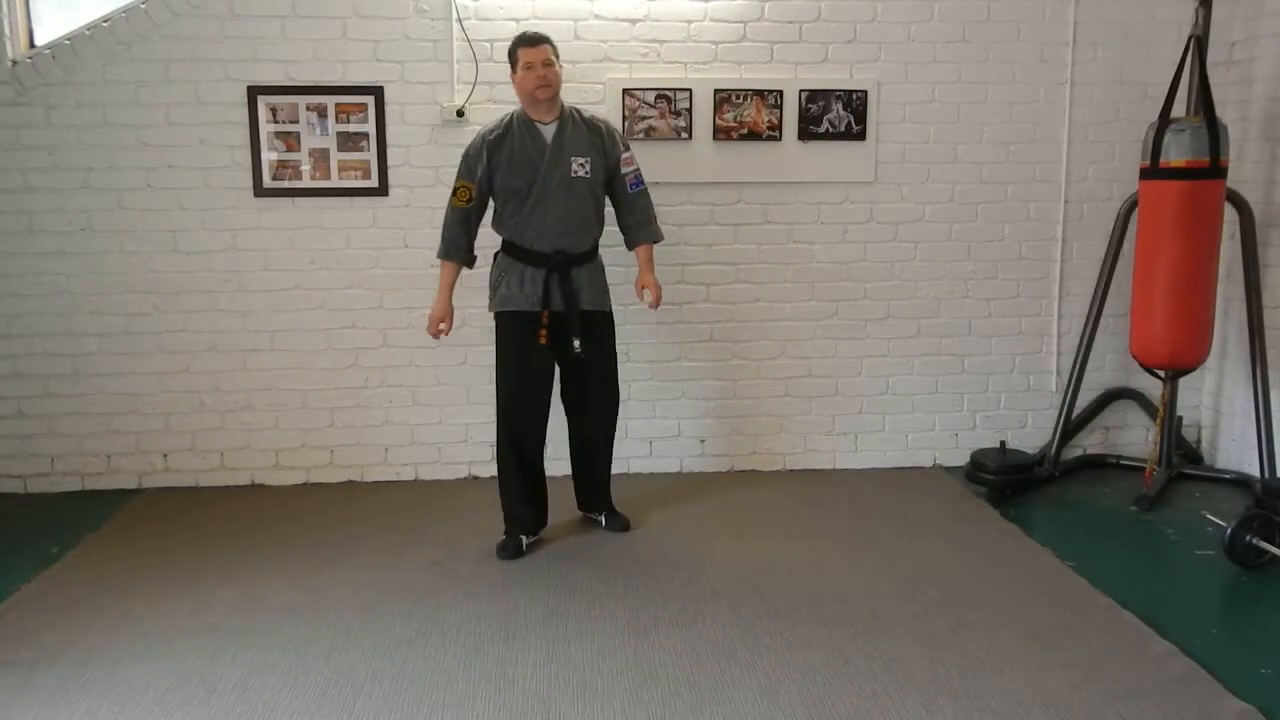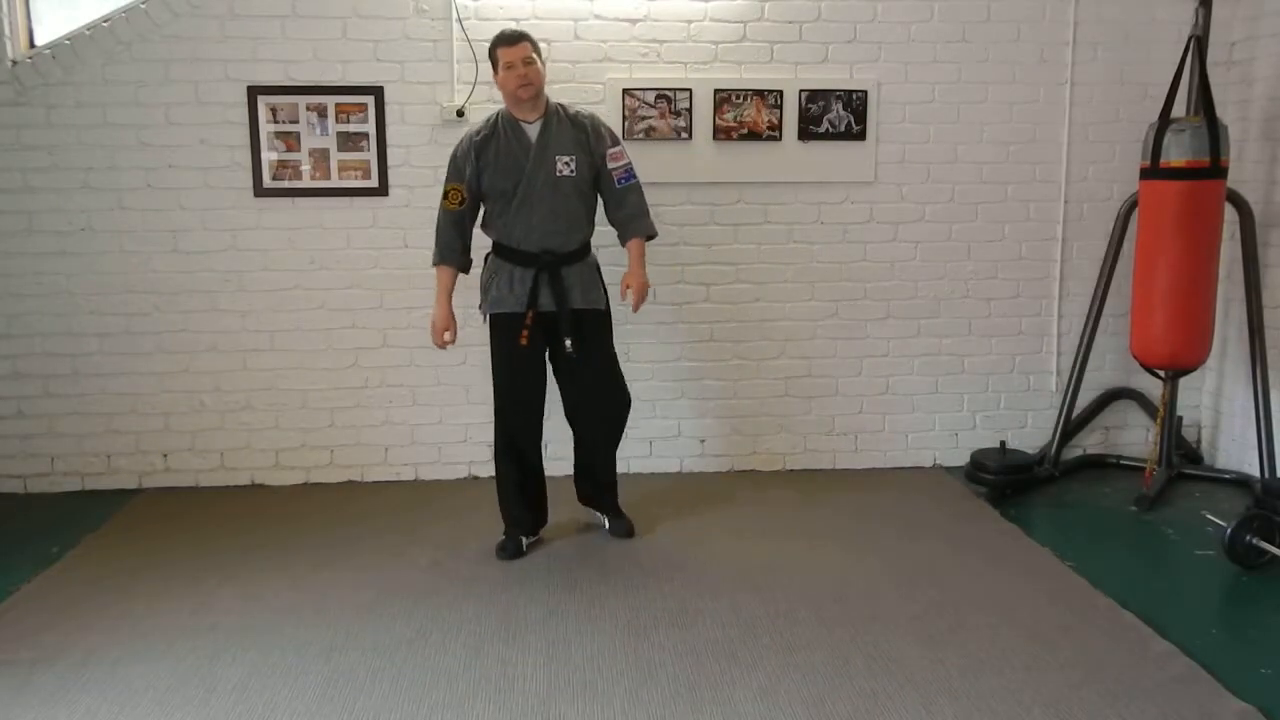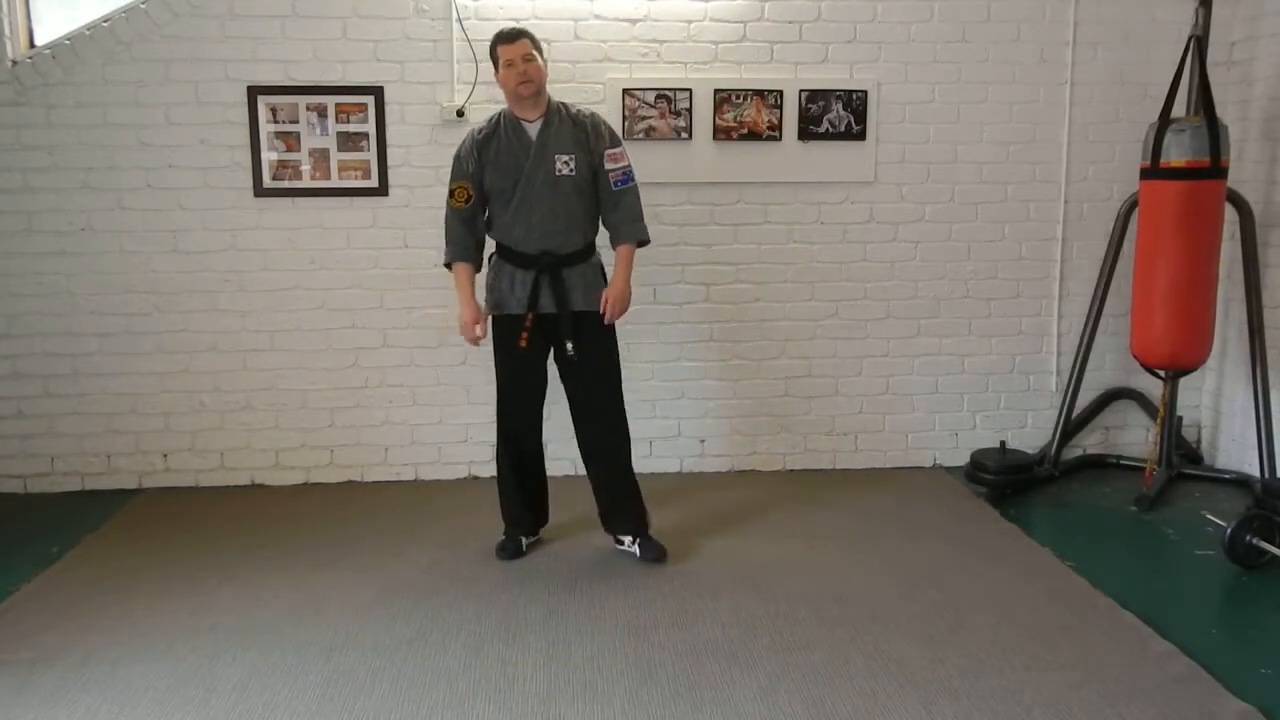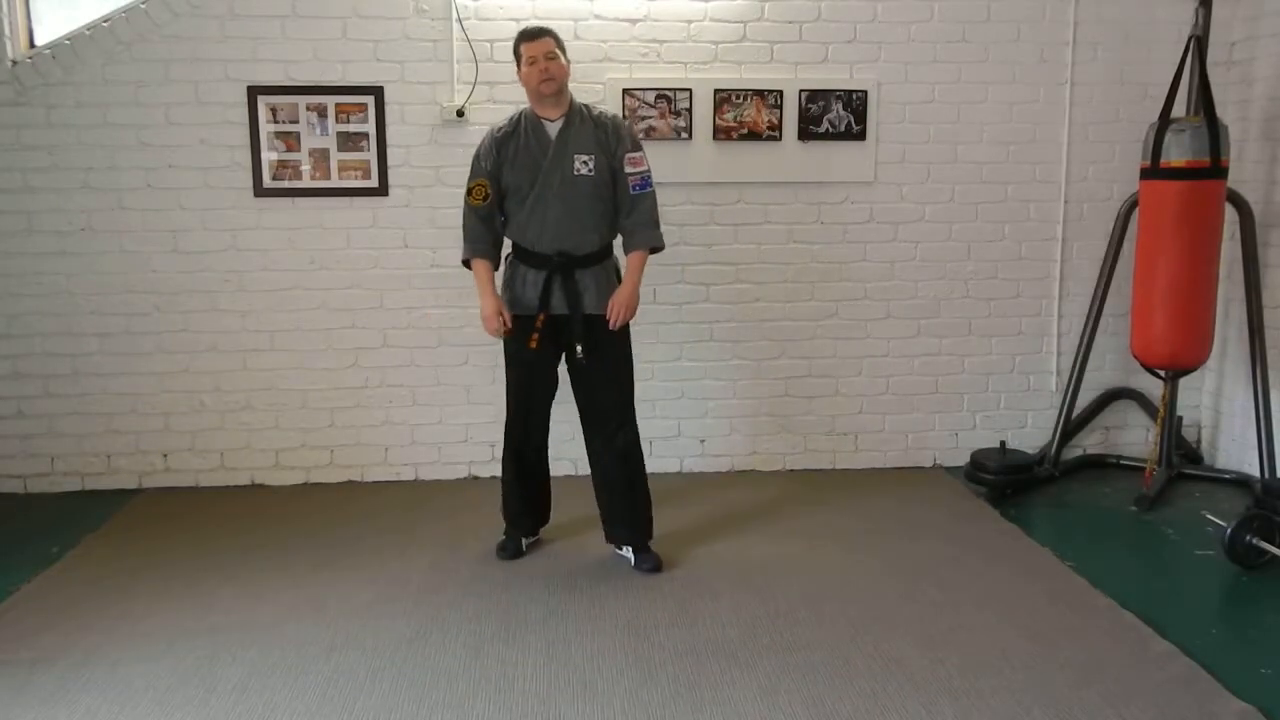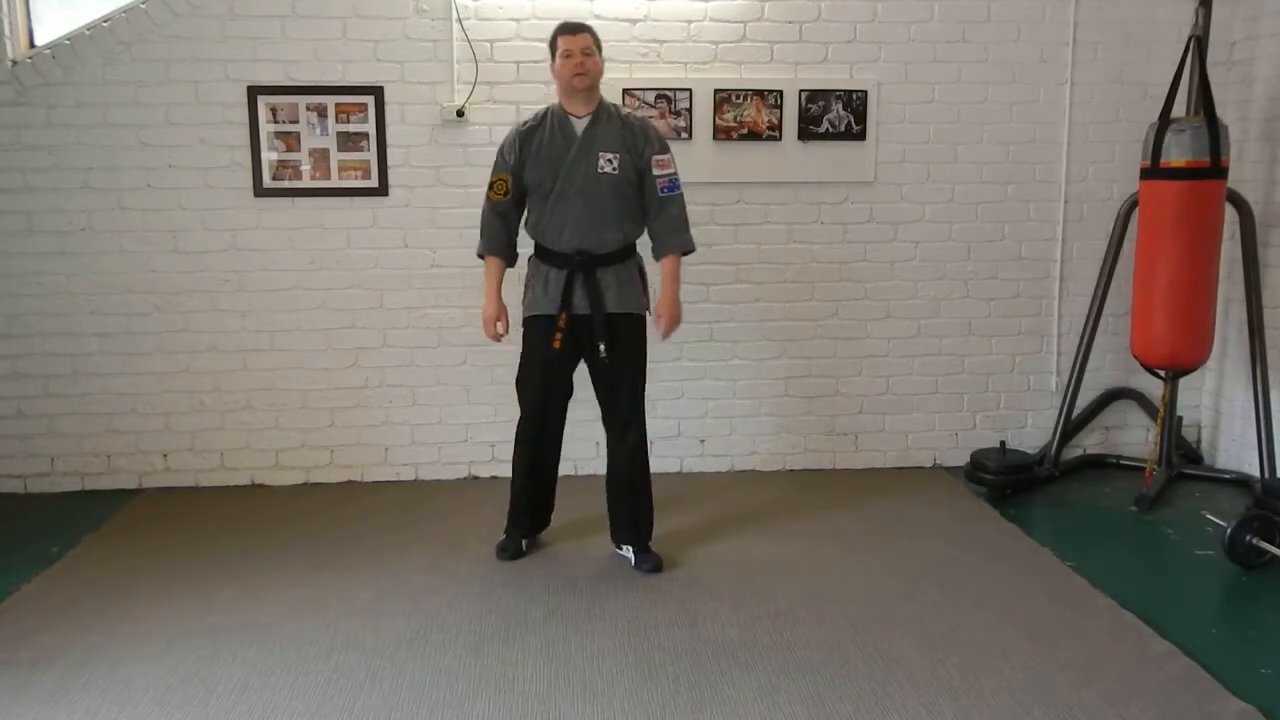
dt=0.2s
person 1, frame 1
left shoulder: (599, 134)
right shoulder: (490, 144)
left elbow: (633, 203)
right elbow: (461, 220)
left wrist: (646, 269)
right wrist: (444, 297)
left hip: (584, 282)
right hip: (520, 287)
left knee: (596, 403)
right knee: (519, 410)
left ankle: (595, 501)
right ankle: (522, 523)
person 1, frame 2
left shoulder: (587, 130)
right shoulder: (476, 146)
left elbow: (624, 199)
right elbow: (453, 225)
left wrist: (636, 265)
right wrist: (443, 304)
left hip: (577, 282)
right hip: (512, 288)
left knee: (603, 402)
right knee: (516, 413)
left ankle: (600, 496)
right ankle: (522, 524)
person 1, frame 3
left shoulder: (589, 130)
right shoulder: (479, 145)
left elbow: (622, 206)
right elbow: (462, 226)
left wrist: (620, 278)
right wrist: (467, 299)
left hip: (582, 285)
right hip: (514, 289)
left knee: (602, 410)
right knee: (518, 414)
left ankle: (628, 526)
right ankle: (522, 523)
person 1, frame 4
left shoulder: (611, 132)
right shoulder: (499, 143)
left elbow: (639, 213)
right elbow: (481, 224)
left wrist: (630, 284)
right wrist: (488, 293)
left hip: (597, 287)
right hip: (528, 290)
left knee: (611, 416)
right knee: (525, 417)
left ankle: (630, 534)
right ankle: (523, 524)
person 1, frame 5
left shoulder: (638, 132)
right shoulder: (525, 138)
left elbow: (667, 215)
right elbow: (499, 221)
left wrist: (669, 290)
right wrist: (492, 295)
left hip: (618, 290)
right hip: (549, 289)
left knee: (625, 419)
right knee: (538, 415)
left ankle: (632, 536)
right ankle: (524, 525)
